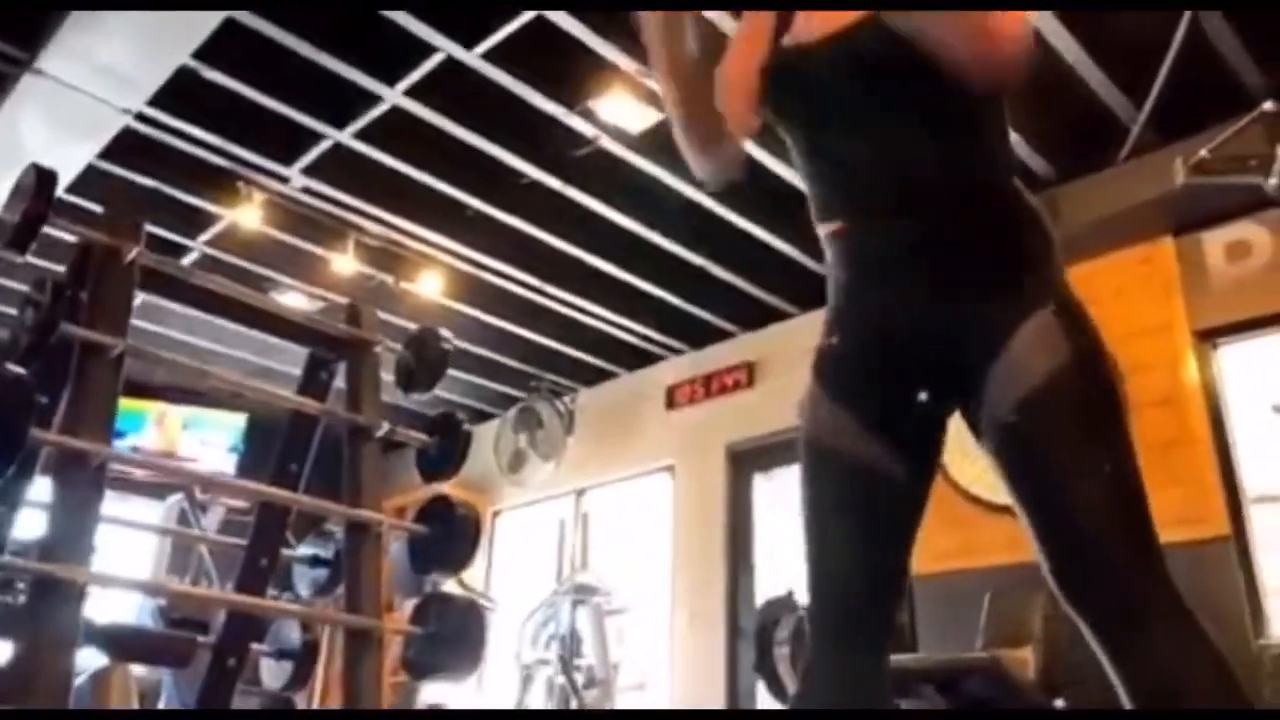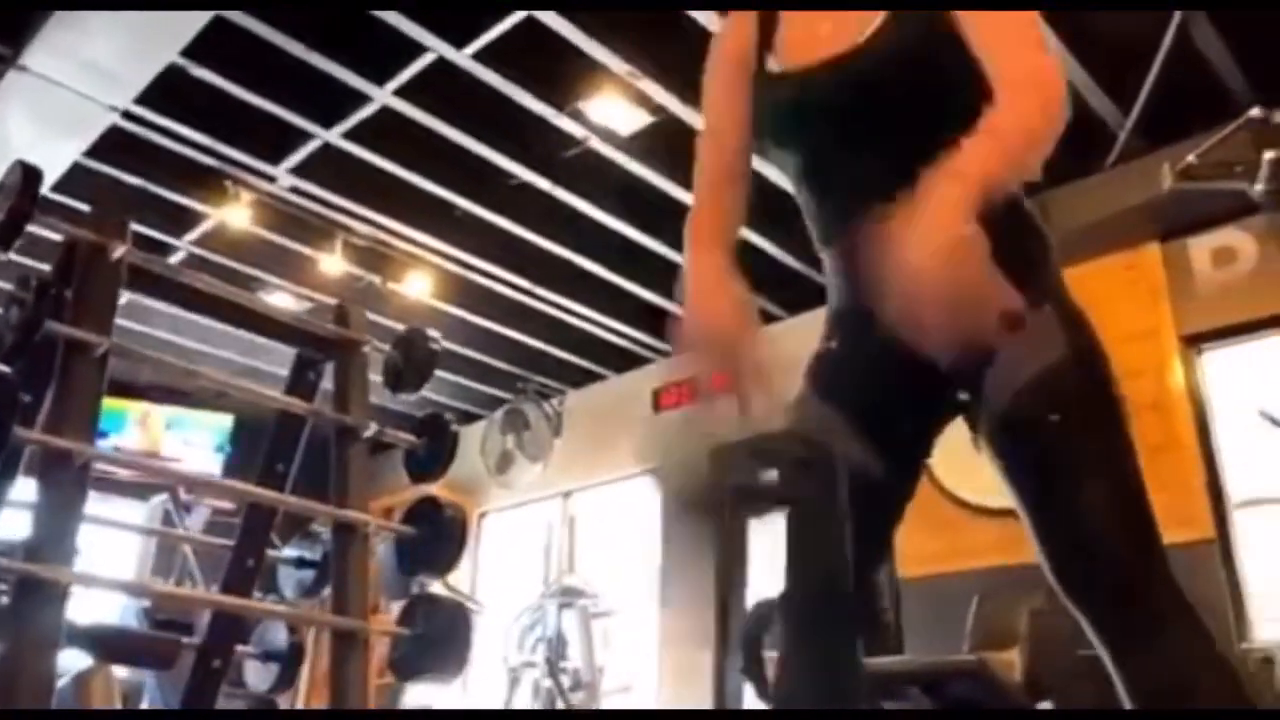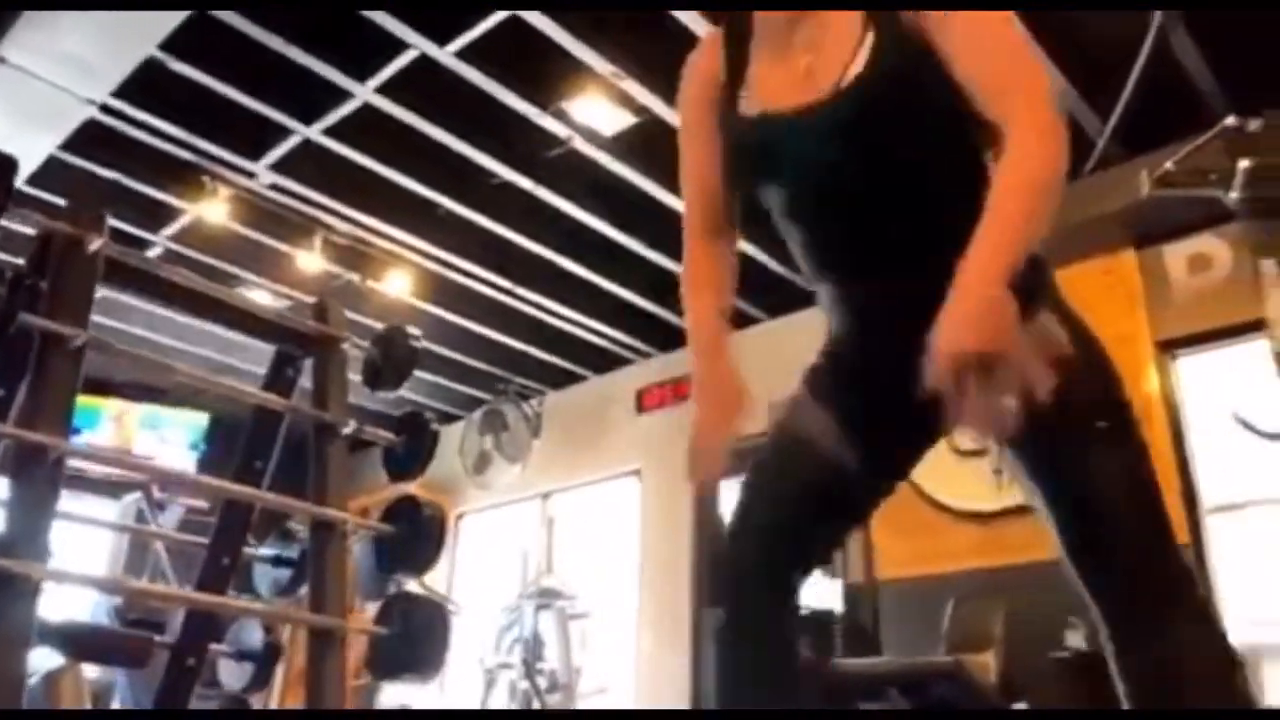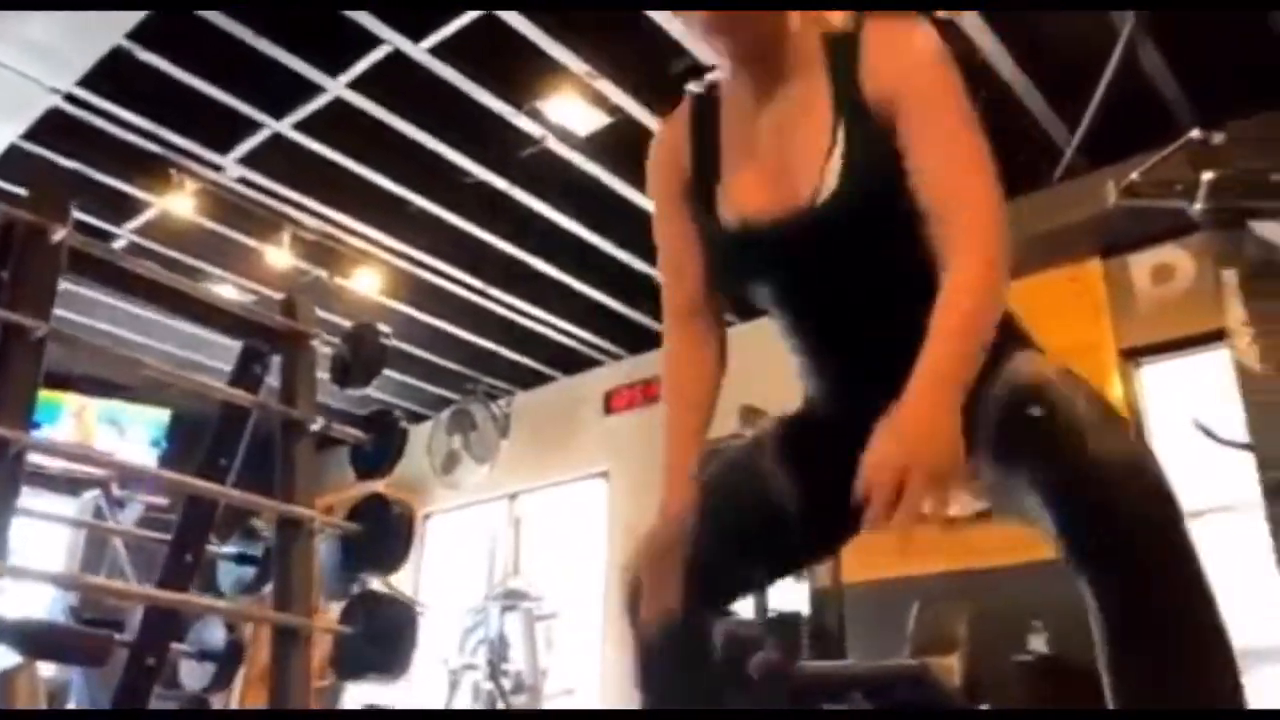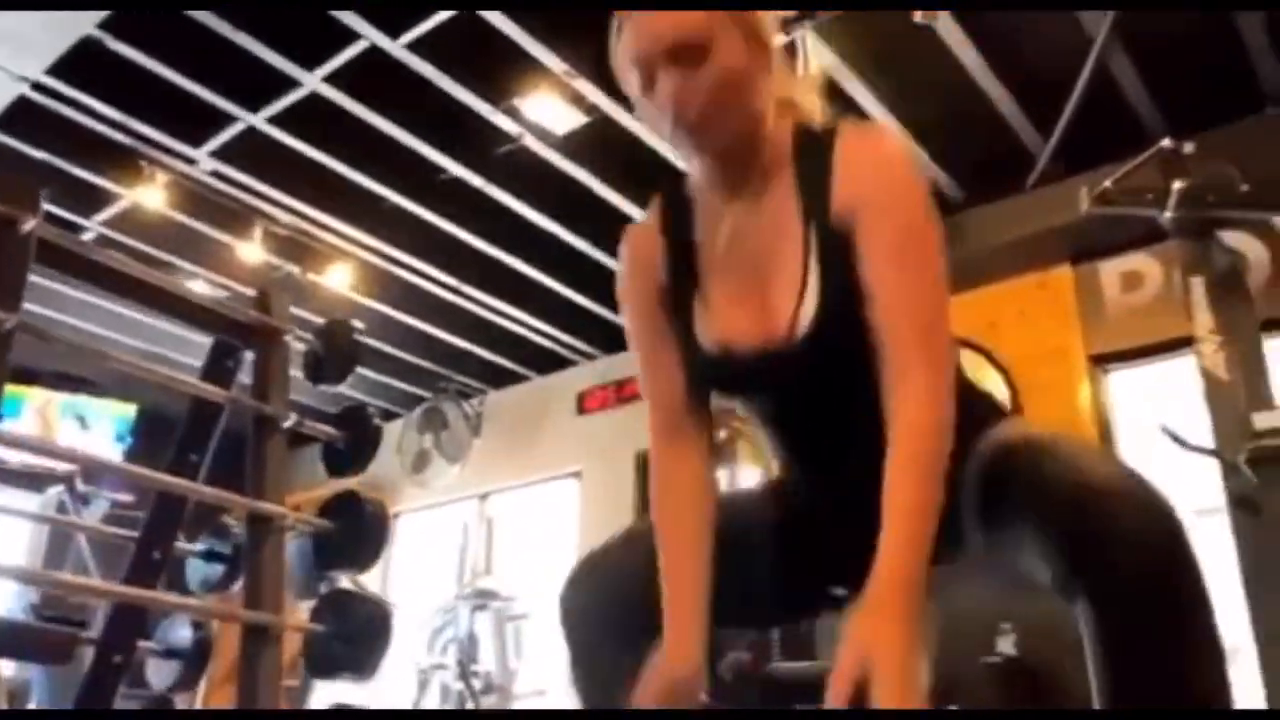
dt=0.1s
person 1, frame 1
right shoulder: (770, 25)
left elbow: (1000, 47)
right elbow: (710, 154)
right wrist: (668, 37)
left hip: (989, 280)
right hip: (865, 310)
left knee: (1117, 585)
right knee: (844, 620)
person 1, frame 2
right shoulder: (747, 36)
left elbow: (1037, 91)
right elbow: (714, 202)
left wrist: (946, 201)
right wrist: (710, 281)
left hip: (985, 299)
right hip: (865, 329)
left knee: (1123, 589)
right knee: (815, 617)
person 1, frame 3
left shoulder: (922, 20)
right shoulder: (715, 63)
left elbow: (1036, 129)
right elbow: (706, 237)
left wrist: (979, 286)
right wrist: (711, 365)
left hip: (993, 309)
right hip: (865, 348)
left knee: (1132, 571)
right knee: (745, 584)
person 1, frame 4
left shoulder: (887, 54)
right shoulder: (680, 146)
left elbow: (978, 247)
right elbow: (691, 329)
left wrist: (927, 404)
right wrist: (677, 496)
left hip: (972, 378)
right hip: (842, 419)
left knee: (1123, 522)
right knee: (662, 590)
person 1, frame 5
left shoulder: (864, 169)
right shoulder: (650, 254)
left elbow: (923, 396)
right elbow: (679, 451)
left wrist: (895, 604)
right wrist: (685, 638)
left hip: (955, 468)
right hip: (825, 507)
right knee: (603, 594)
